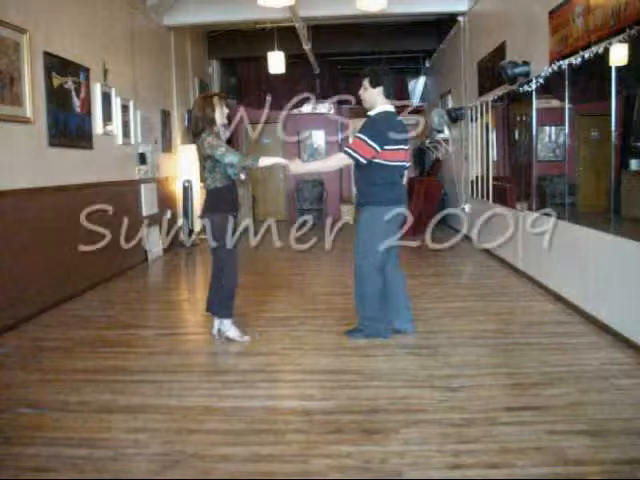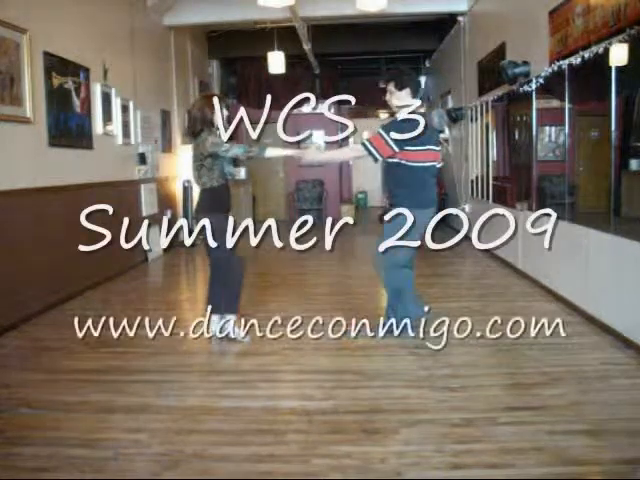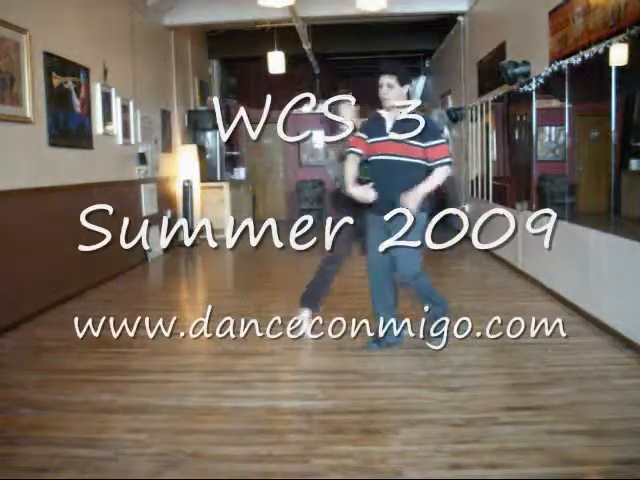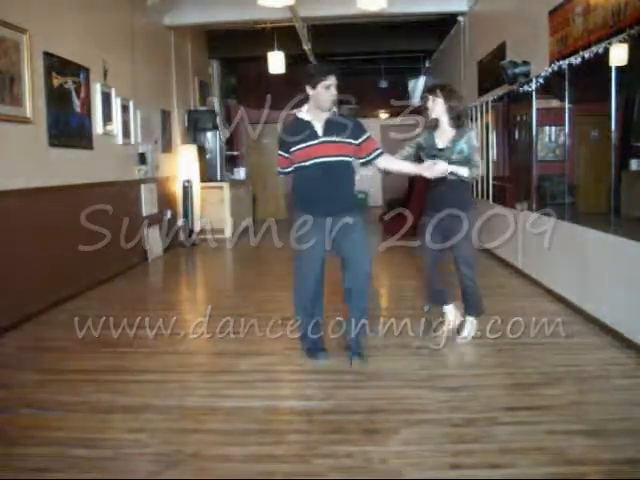
dt=1s
person 1, frame 1
left shoulder: (377, 123)
right shoulder: (398, 124)
left elbow: (345, 158)
left wrist: (303, 167)
left hip: (377, 206)
right hip: (393, 204)
left knee: (367, 264)
right knee: (388, 262)
left ankle: (372, 324)
right ankle: (399, 320)
person 1, frame 2
left shoulder: (402, 126)
right shoulder: (427, 124)
left elbow: (359, 151)
left wrist: (318, 156)
left hip: (408, 207)
right hip: (421, 204)
left knee: (389, 262)
right knee: (399, 262)
left ankle: (413, 317)
right ankle: (401, 317)
person 1, frame 3
left shoulder: (424, 125)
right shoulder: (370, 125)
left elbow: (444, 168)
right elbow: (353, 157)
left wrist: (417, 193)
right wrist: (352, 186)
left hip: (410, 213)
right hip: (378, 212)
left knee: (407, 271)
right knee: (378, 271)
left ankle: (440, 314)
right ankle: (388, 330)
person 1, frame 4
left shoulder: (351, 126)
right shoulder: (291, 129)
left elbow: (378, 158)
right elbow: (286, 172)
left wrist: (419, 169)
right wrist: (312, 184)
left hip: (348, 215)
right hip: (310, 218)
left knee: (359, 274)
right knee: (309, 279)
left ankle: (356, 339)
right ankle: (311, 339)
person 2, frame 1
left shoulder: (214, 138)
right shoulder: (209, 139)
left elbow: (232, 166)
right elbow: (239, 160)
right wrist: (277, 160)
left hip: (223, 210)
right hip: (218, 211)
left knee: (222, 266)
right knee: (227, 266)
left ankle: (219, 321)
right ankle: (225, 323)
person 2, frame 2
left shoulder: (207, 138)
right shoulder: (209, 139)
right elbow: (245, 151)
right wrist: (289, 152)
left hip: (214, 209)
right hip: (213, 210)
left knee: (221, 265)
right knee: (232, 264)
left ankle: (218, 320)
right ankle: (227, 320)
person 2, frame 3
right shoulder: (335, 142)
right elbow: (337, 175)
left hip: (363, 209)
right hip: (345, 209)
right knee: (333, 262)
right ankle: (306, 312)
person 2, frame 4
left shoulder: (467, 134)
right shoulder: (425, 136)
left elbow: (476, 170)
right elbow: (398, 160)
left wrist: (449, 166)
left hip: (459, 209)
right hip: (433, 209)
left knee: (465, 268)
right knee: (429, 267)
left ankle: (470, 319)
right ankle: (450, 313)
